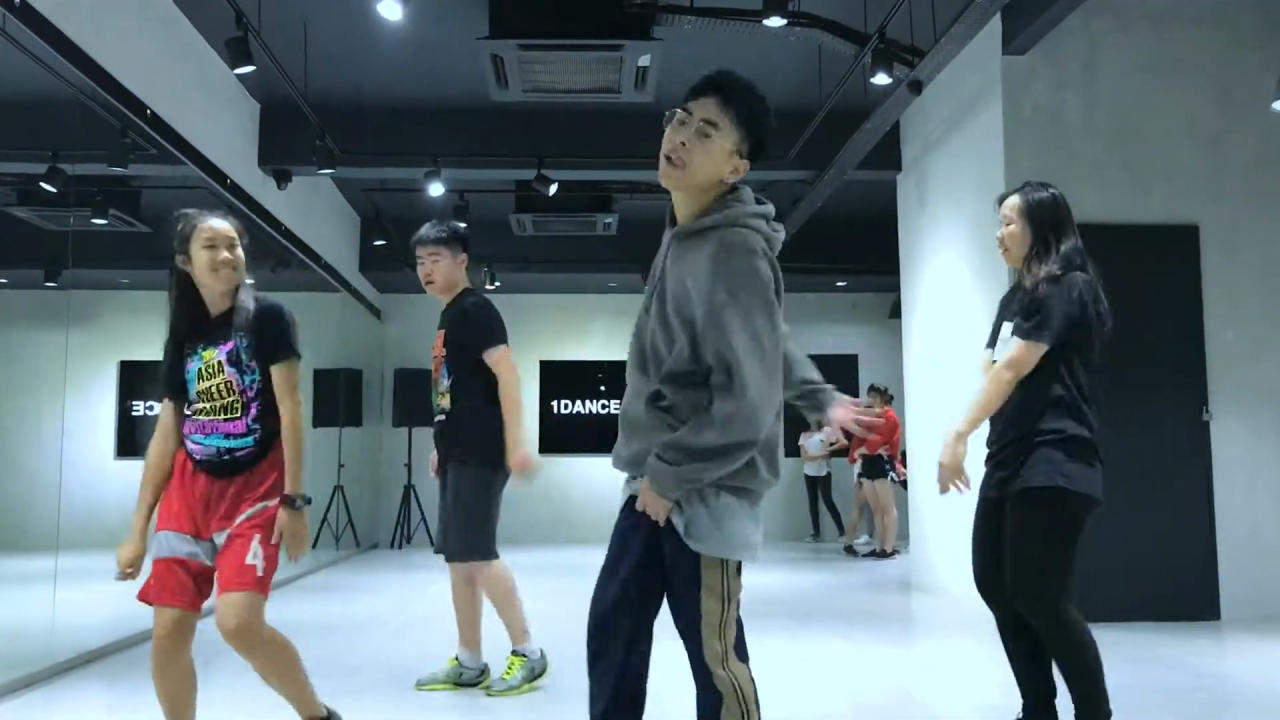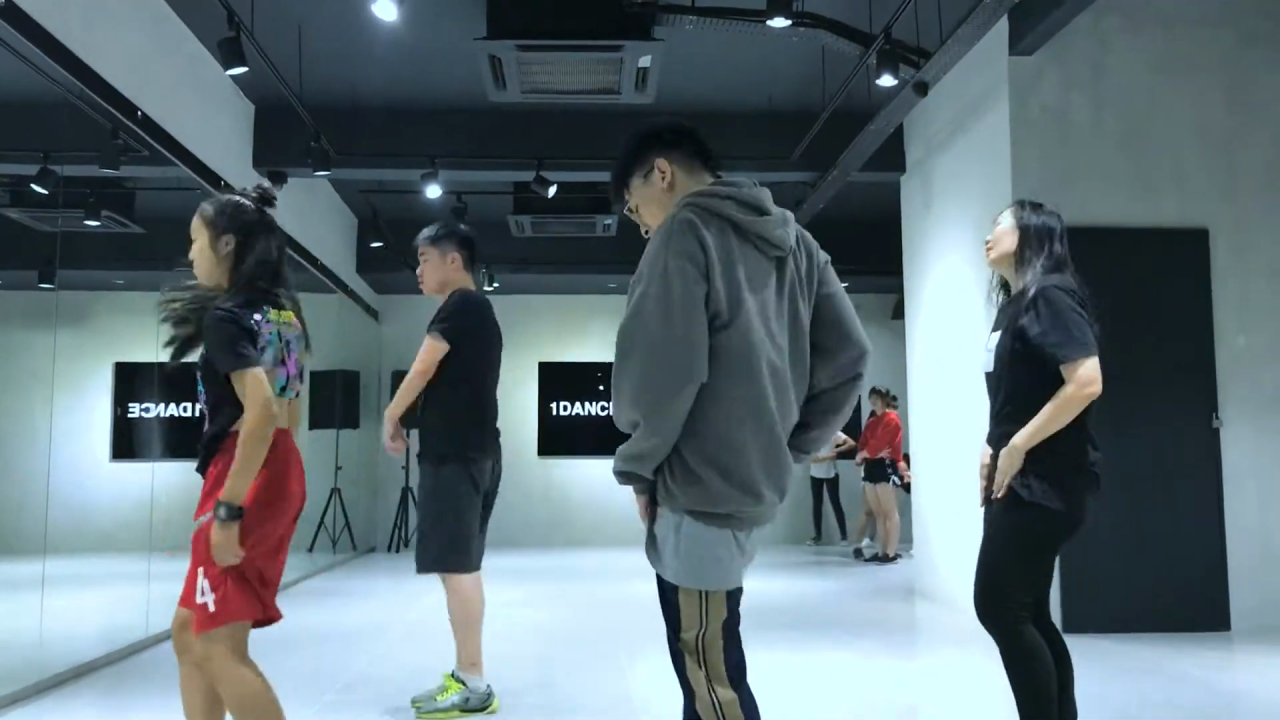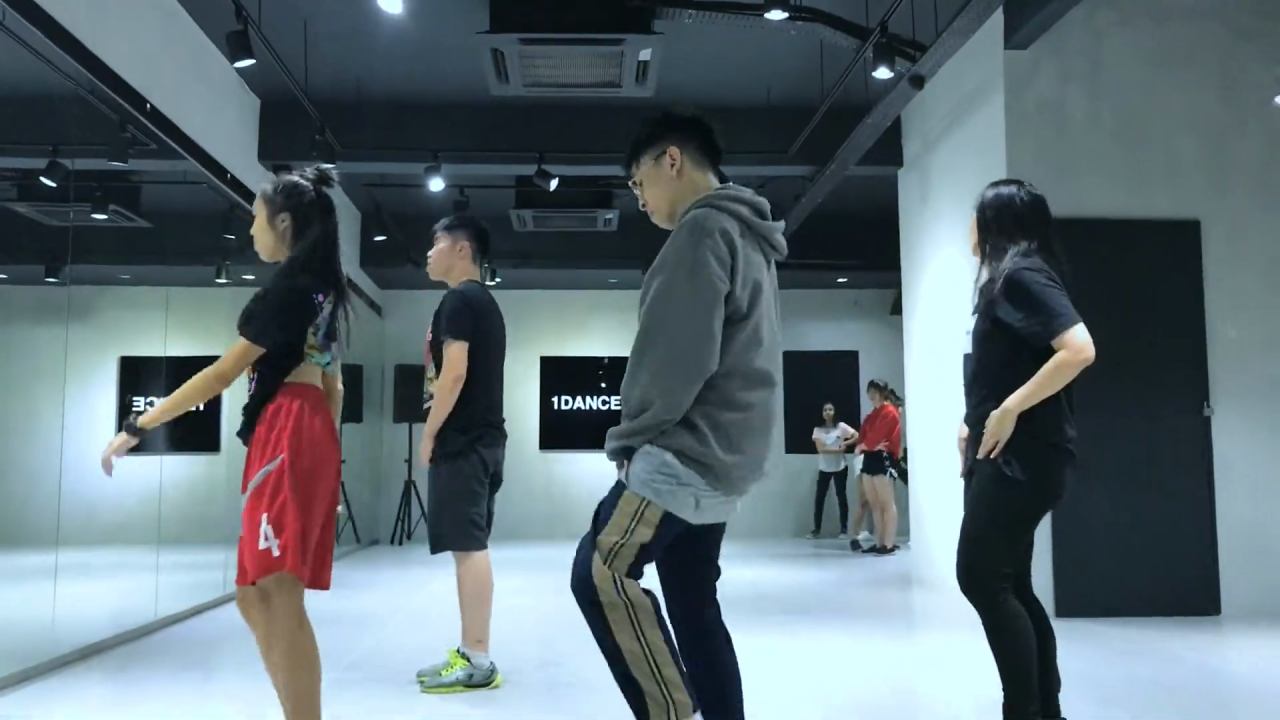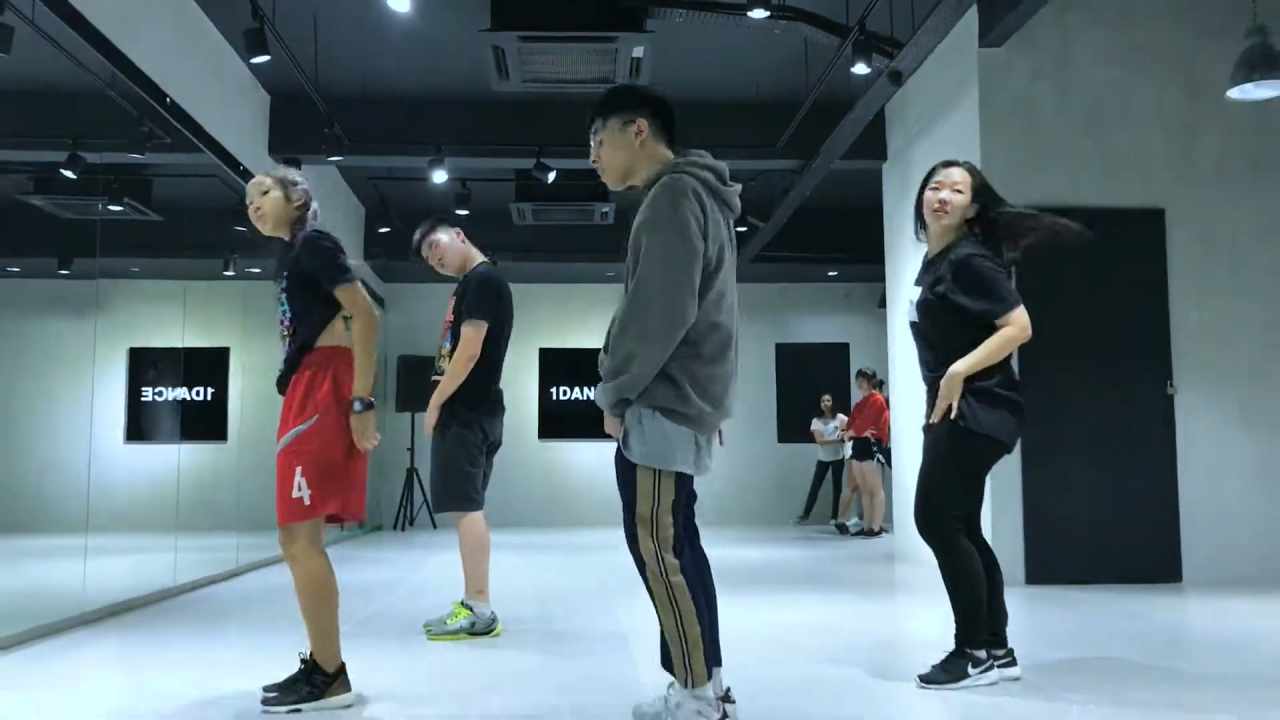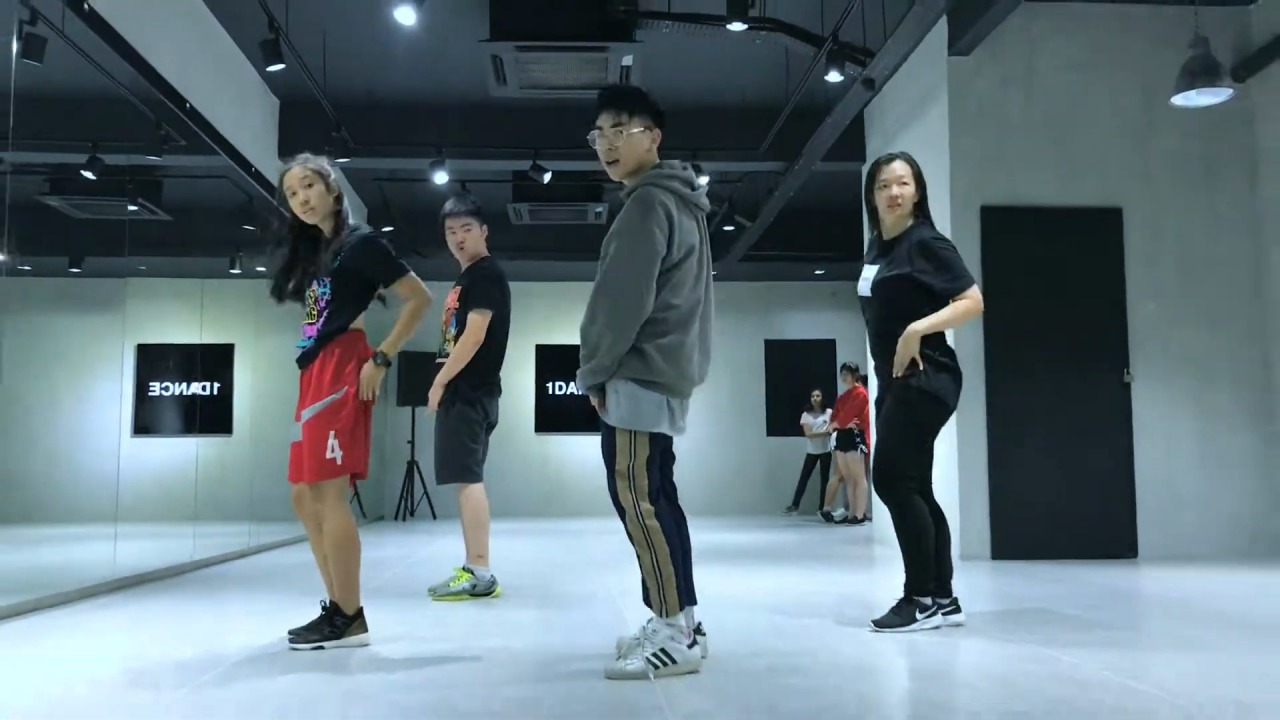
dt=0.4s
person 1, frame 1
left shoulder: (733, 249)
right shoulder: (685, 238)
left elbow: (748, 395)
right elbow: (767, 344)
left wrist: (669, 475)
right wrist: (820, 398)
left hip: (712, 493)
right hip: (660, 480)
left knee: (712, 650)
right knee: (612, 628)
person 1, frame 2
left shoulder: (685, 233)
right shoulder: (793, 242)
left elbow: (659, 372)
right elbow: (847, 360)
left wrist: (638, 465)
right wrist: (787, 447)
left hip: (700, 491)
right hip: (754, 480)
left knee: (708, 669)
right knee: (703, 656)
person 1, frame 3
left shoulder: (702, 230)
right shoulder: (752, 238)
left elbow: (675, 357)
left wrist: (629, 439)
left hip: (684, 452)
right hip: (723, 455)
left knee: (600, 573)
right knee: (694, 610)
person 1, frame 4
left shoulder: (674, 193)
right shoulder: (704, 198)
left elbow: (659, 310)
left wrist: (615, 390)
left hip: (660, 405)
right hip: (685, 402)
left knee: (658, 549)
right knee: (675, 546)
person 1, frame 5
right shoulder: (680, 200)
left elbow: (620, 299)
left wrist: (593, 371)
left hip: (639, 376)
right hip: (666, 372)
left knee: (637, 500)
right knee: (656, 499)
person 2, frame 1
left shoulder: (266, 317)
right shoulder: (180, 339)
left elbow: (290, 407)
right elbow: (166, 435)
left wrist: (294, 500)
right wrist: (137, 529)
left hip: (256, 485)
right hip: (192, 489)
left knee: (237, 622)
right knee: (168, 634)
person 2, frame 2
left shoulder: (226, 315)
right shoulder: (280, 312)
left elbow: (259, 413)
left wrist: (230, 510)
left hip: (247, 480)
right hip: (270, 474)
left knee: (219, 648)
right knee: (189, 635)
person 2, frame 3
left shoulder: (287, 289)
right shoulder: (317, 290)
left elbow: (221, 375)
left wrist: (137, 427)
right wrist: (319, 468)
left hip: (285, 437)
right hip: (304, 436)
left knee: (276, 599)
right knee: (256, 598)
person 2, frame 4
left shoulder: (313, 241)
right shoulder: (302, 251)
left elbow: (366, 317)
left wrist: (362, 402)
left hip: (321, 387)
right hip: (318, 390)
left knee: (300, 535)
right knee: (299, 536)
left ankle: (330, 676)
right ankle: (321, 661)
person 2, frame 5
left shoulder: (360, 242)
right shoulder: (312, 249)
left elbow: (420, 298)
left wrist: (381, 357)
left hip: (341, 368)
right hip: (315, 372)
left knee: (328, 493)
right knee: (305, 496)
person 3, frame 1
left shoulder: (1068, 288)
right shoulder: (1016, 297)
left elbow: (1015, 368)
right elbow: (993, 372)
left wrist: (958, 435)
right wrist: (961, 435)
left hip: (1053, 464)
right hip: (1010, 462)
left knee: (1035, 594)
right knee: (995, 585)
person 3, frame 2
left shoulder: (1050, 294)
right shoulder: (1012, 303)
left elbow: (1086, 384)
left wrist: (1017, 448)
right wrist: (992, 450)
left hip: (1045, 479)
right hip: (1016, 478)
left knee: (999, 605)
right knee: (1026, 612)
person 3, frame 3
left shoulder: (1023, 275)
right shoulder: (998, 282)
left elbow: (1079, 351)
left wrist: (1009, 412)
right wrist: (972, 423)
left hip: (1022, 456)
right hip: (995, 454)
left knee: (982, 578)
right knee: (1008, 585)
person 3, frame 4
left shoulder: (969, 258)
right shoulder: (934, 260)
left elbow: (1019, 327)
left wrist: (957, 372)
right wrist: (938, 386)
left hip: (977, 412)
right hip: (955, 411)
left knee: (938, 519)
right knee: (959, 528)
left ankle: (977, 649)
right ankle: (995, 647)
person 3, frame 5
left shoulder: (927, 243)
right shoulder: (877, 244)
left elbow: (973, 302)
left wrist: (919, 329)
left hip: (923, 378)
right hip: (895, 380)
left knee: (894, 478)
right knee: (913, 488)
right ankle: (941, 597)
person 4, frame 1
left shoulder: (474, 309)
right shoulder: (451, 315)
left elbow: (506, 373)
left wrist: (516, 442)
right wrist: (443, 445)
left hip: (479, 452)
right hip: (460, 451)
left knee: (473, 555)
right knee: (456, 557)
left ankle: (527, 652)
right ankle: (469, 661)
person 4, frame 2
left shoulder: (462, 305)
right shoulder: (473, 311)
left elbow: (422, 370)
left wrist: (391, 417)
left hip: (453, 454)
right hip: (475, 453)
left knee: (455, 568)
right knee: (459, 566)
right ankle: (467, 675)
person 4, frame 3
left shoulder: (458, 299)
right shoulder: (485, 302)
left elbow: (453, 374)
left wrist: (429, 434)
left hip: (461, 441)
right hip: (483, 438)
left knee: (467, 547)
right knee: (469, 547)
left ankle: (478, 660)
right ankle: (470, 652)
person 4, frame 4
left shoulder: (482, 279)
right shoulder: (479, 282)
left elbow: (469, 351)
left wrist: (435, 403)
right wrist: (444, 401)
left hip: (465, 411)
right hip: (476, 410)
left knee: (466, 507)
right knee: (467, 508)
left ankle: (480, 610)
right ankle: (473, 604)
person 4, frame 5
left shoulder: (487, 274)
right shoulder: (467, 277)
left elbow: (474, 337)
left wrist: (439, 382)
right wrist: (445, 384)
left hip: (467, 392)
right hip: (465, 391)
left knee: (467, 479)
right knee: (466, 480)
left ankle: (480, 573)
right ankle: (473, 569)
